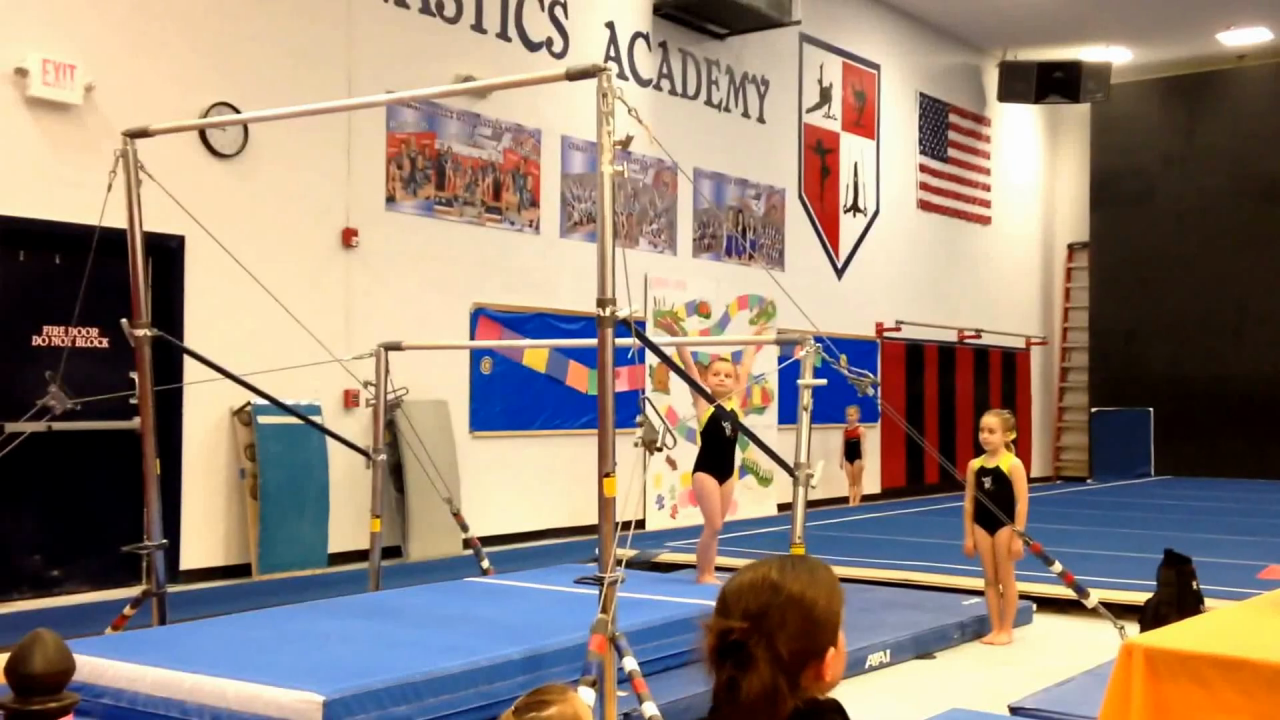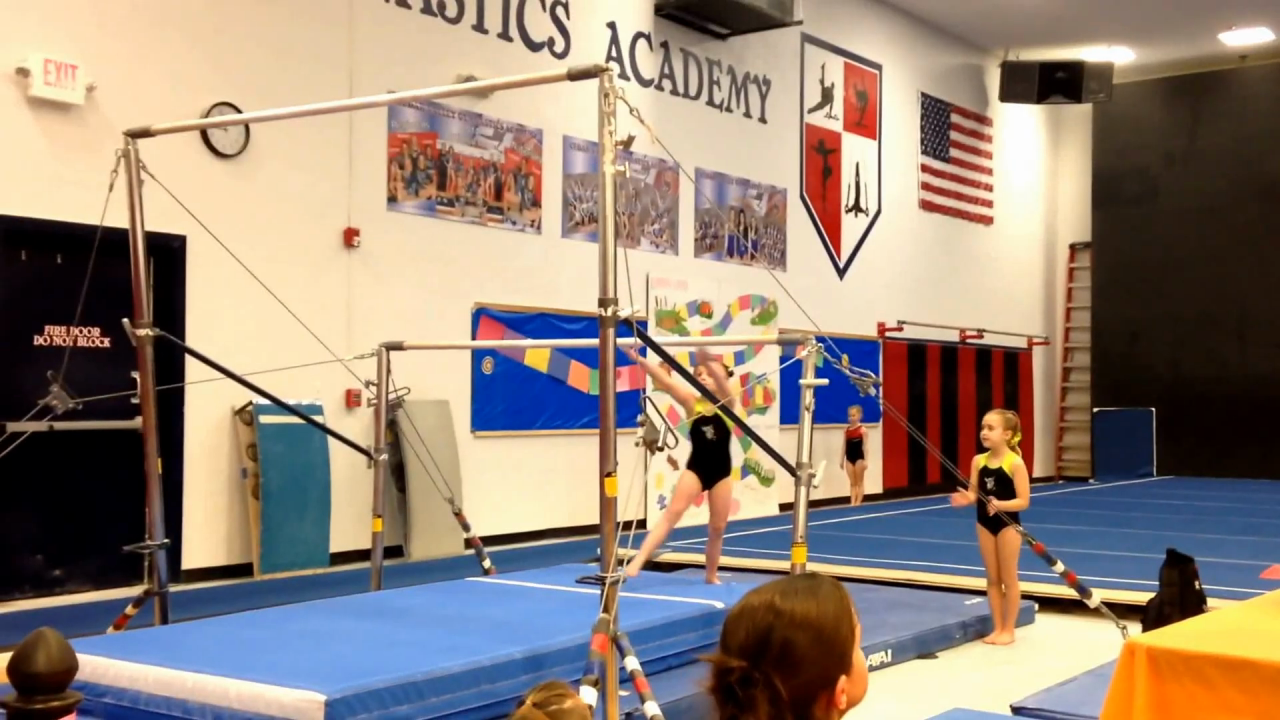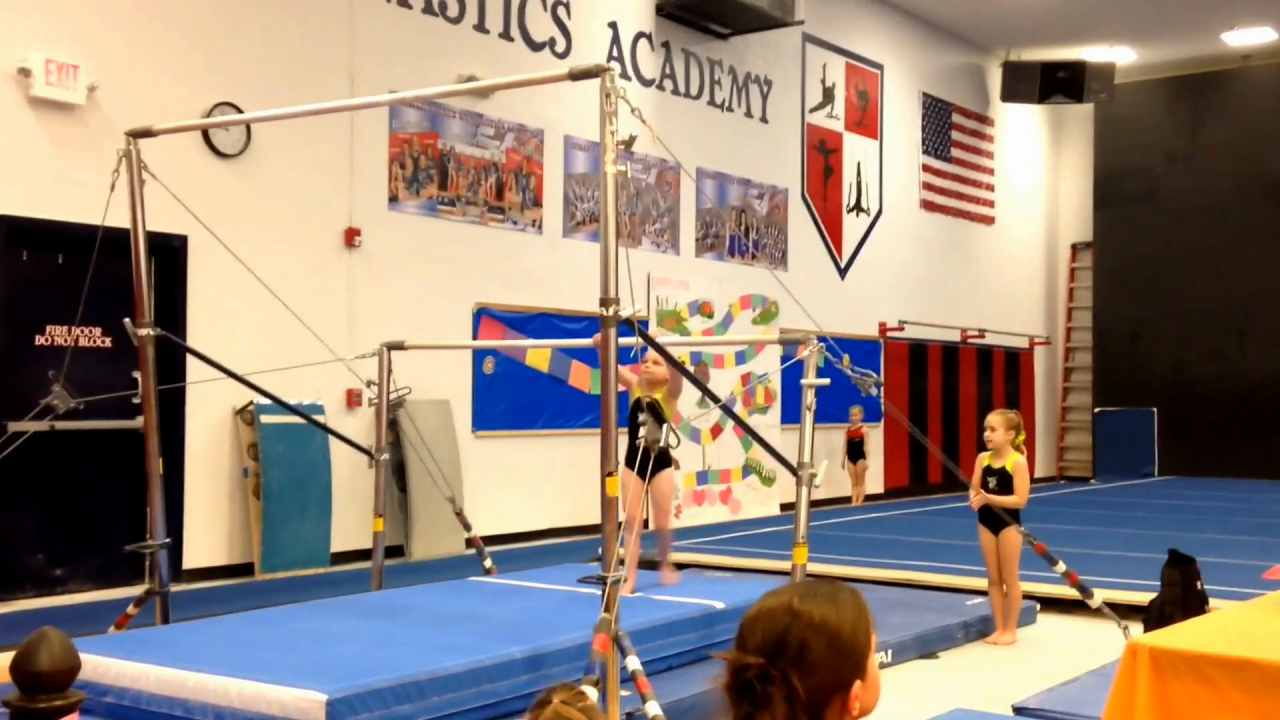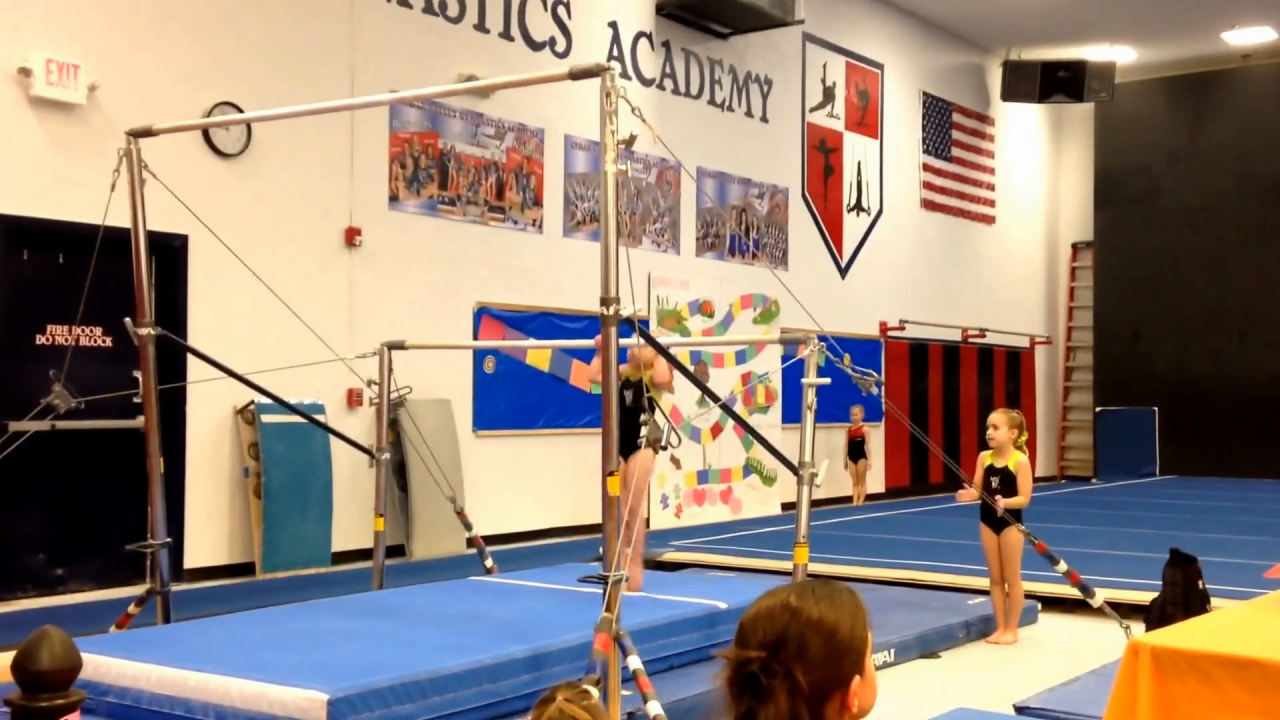
dt=0.5s
person 1, frame 1
left shoulder: (734, 401)
right shoulder: (703, 401)
left elbow: (745, 368)
right elbow: (690, 366)
left hip: (728, 470)
right hip: (706, 469)
left knee: (716, 526)
right knee: (712, 526)
left ankle: (709, 574)
right ankle: (703, 574)
person 1, frame 2
left shoulder: (727, 402)
right shoulder: (691, 401)
left elbow: (720, 379)
right elbow: (663, 379)
left wrist: (707, 359)
right wrist: (635, 356)
left hip: (721, 472)
right hip: (695, 469)
left knee: (717, 527)
right knee: (672, 513)
left ankle: (711, 575)
right ankle: (637, 562)
person 1, frame 3
left shoulder: (670, 393)
right shoulder: (636, 386)
left elbow: (676, 372)
right wrist: (602, 345)
left hip: (660, 464)
right hip: (633, 462)
left knee: (662, 524)
right knee: (632, 521)
left ankle: (665, 564)
right ankle: (629, 578)
person 1, frame 4
left shoulder: (655, 374)
right shoulder: (622, 373)
left elbow: (663, 380)
right elbow: (594, 376)
left wrist: (657, 350)
right wrist: (600, 351)
left hip: (642, 444)
right hip: (618, 443)
left knee: (634, 508)
right knee: (621, 511)
left ankle: (636, 566)
right ankle: (624, 563)
person 2, frame 1
left shoulder: (1013, 464)
right shoulder: (974, 465)
left elbow: (1022, 503)
right elbow: (969, 502)
left wrist: (1018, 536)
right wrist: (968, 535)
left hip: (1005, 526)
right hip: (982, 526)
left knee: (1006, 579)
right knee: (989, 579)
left ankle: (1006, 629)
right ankle: (995, 628)
person 2, frame 2
left shoulder: (1015, 463)
right shoulder: (979, 460)
left elbow: (1023, 501)
right elbow: (974, 491)
left wrist: (999, 505)
right wrist: (965, 498)
left hip: (1008, 524)
right hip: (985, 524)
left knee: (1009, 578)
right knee: (992, 578)
left ankle: (1008, 629)
right ankle: (997, 627)
person 2, frame 3
left shoulder: (1018, 462)
right shoulder: (983, 458)
left elbow: (1020, 499)
right elbow: (976, 488)
left wrist: (990, 498)
right wrist: (975, 496)
left hip: (1008, 524)
right hip: (986, 522)
left knee: (1010, 578)
right knee: (993, 578)
left ankle: (1010, 629)
right ankle: (999, 627)
person 2, frame 4
left shoulder: (1021, 461)
right shoulder: (984, 458)
left elbow: (1024, 499)
right elbow: (977, 489)
left wrist: (1004, 503)
right wrist: (969, 494)
left hip: (1010, 522)
right hip: (988, 521)
left knee: (1011, 578)
right knee: (995, 577)
left ankle: (1011, 629)
right ankle: (1000, 626)
